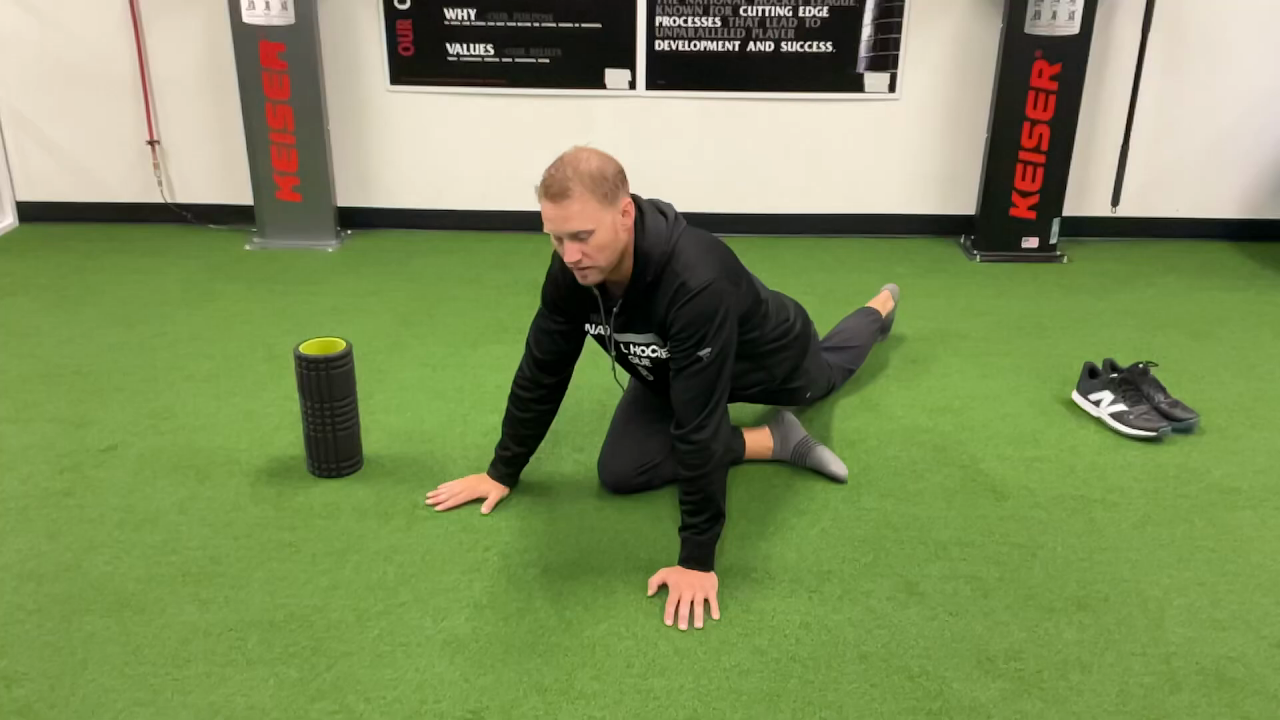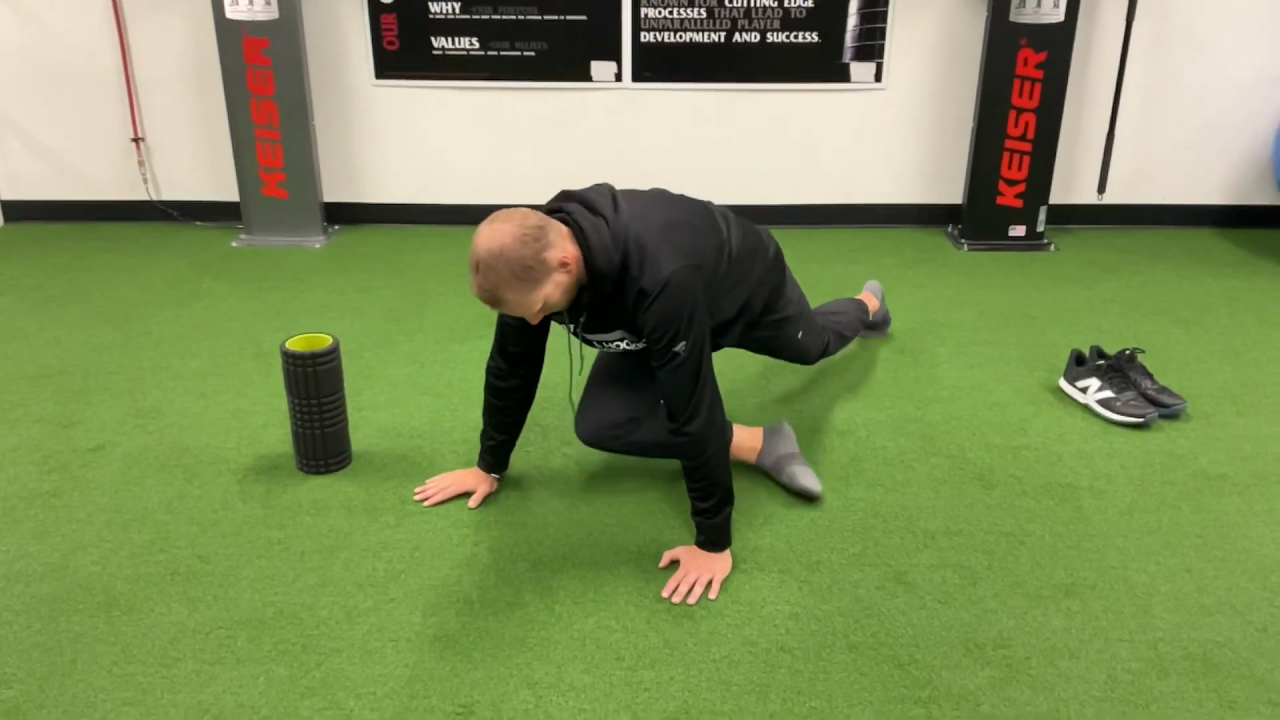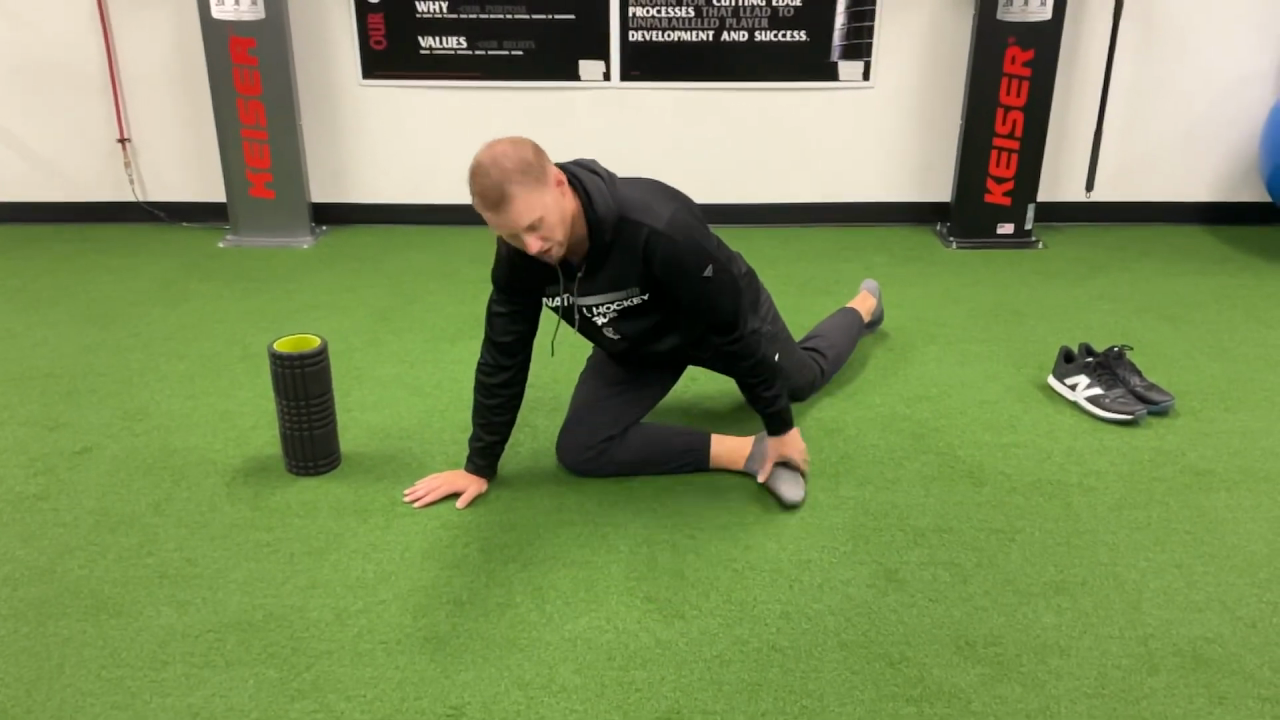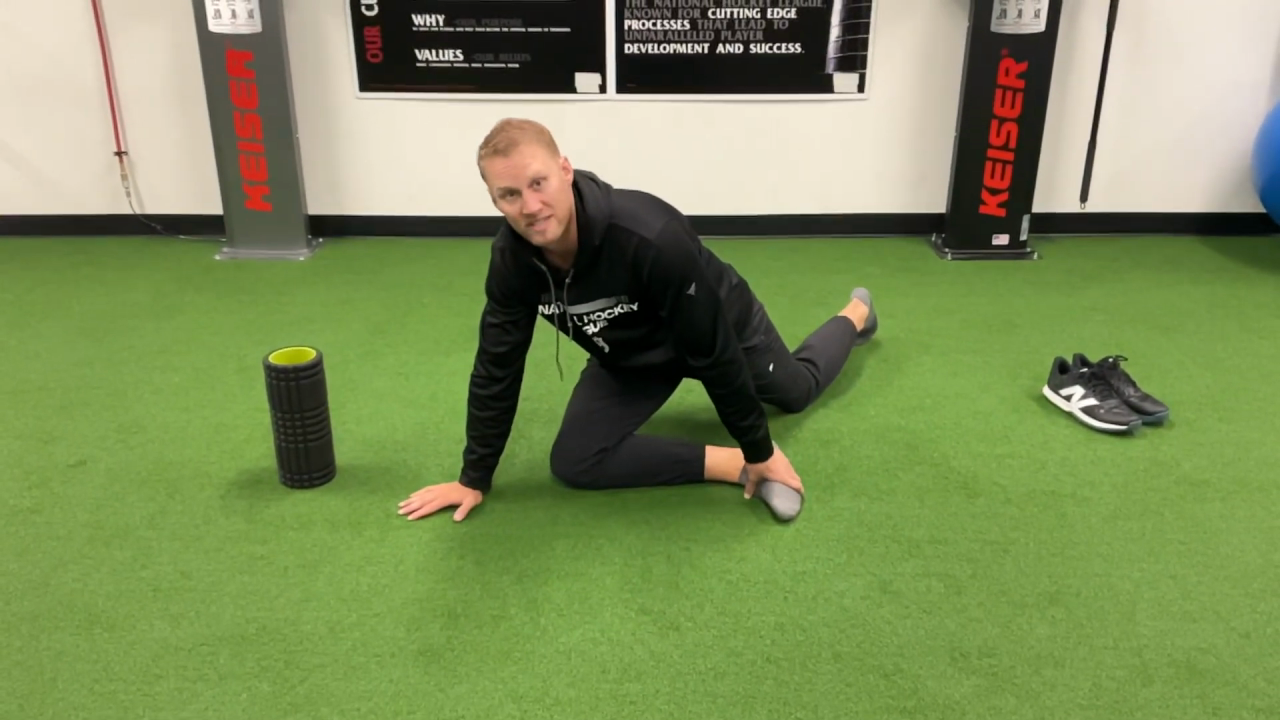
dt=1s
person 1, frame 1
left shoulder: (696, 283)
right shoulder: (573, 271)
left elbow: (699, 424)
right elbow: (542, 372)
left wrist: (697, 560)
right wrist: (502, 473)
left hip: (770, 357)
left knee: (826, 374)
right knee: (618, 471)
left ankle: (880, 307)
right ankle: (772, 440)
person 1, frame 2
left shoulder: (660, 277)
right shoulder: (530, 259)
left elbow: (692, 408)
right elbow: (512, 365)
left wrist: (713, 542)
right wrist: (490, 465)
left hip: (749, 283)
left knee: (813, 343)
right knee: (597, 423)
left ankle: (867, 305)
right ankle: (760, 447)
person 1, frame 3
left shoulder: (660, 228)
right shoulder: (518, 253)
left elbow: (732, 331)
right elbow: (504, 357)
left wrist: (779, 426)
right wrist: (479, 467)
left hip: (726, 316)
right hip: (636, 345)
left knee: (801, 379)
right knee: (580, 450)
left ankle: (862, 306)
right ankle: (742, 453)
person 1, frame 4
left shoulder: (651, 237)
right shoulder: (512, 257)
left elbow: (715, 353)
right elbow: (497, 368)
left wrist: (760, 451)
right wrist: (474, 479)
left hip: (721, 326)
right hip: (628, 356)
left knee: (797, 391)
right knee: (574, 462)
left ankle: (855, 315)
right ankle: (732, 466)
